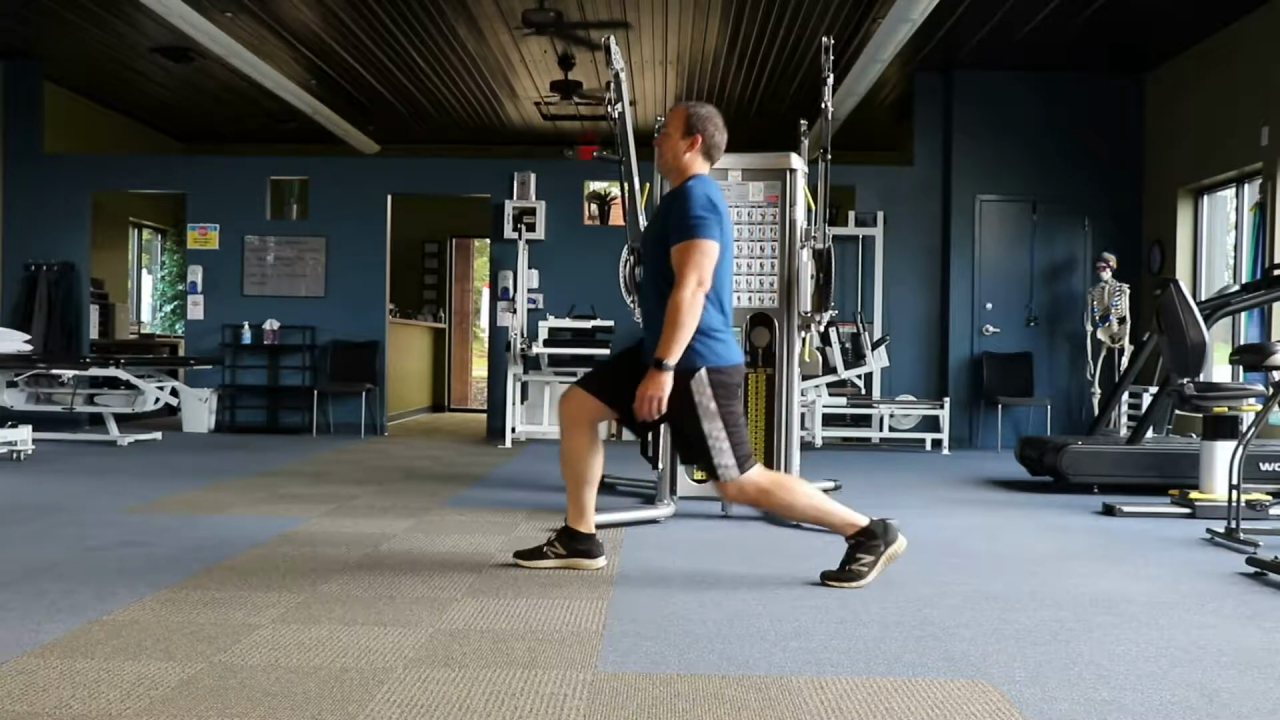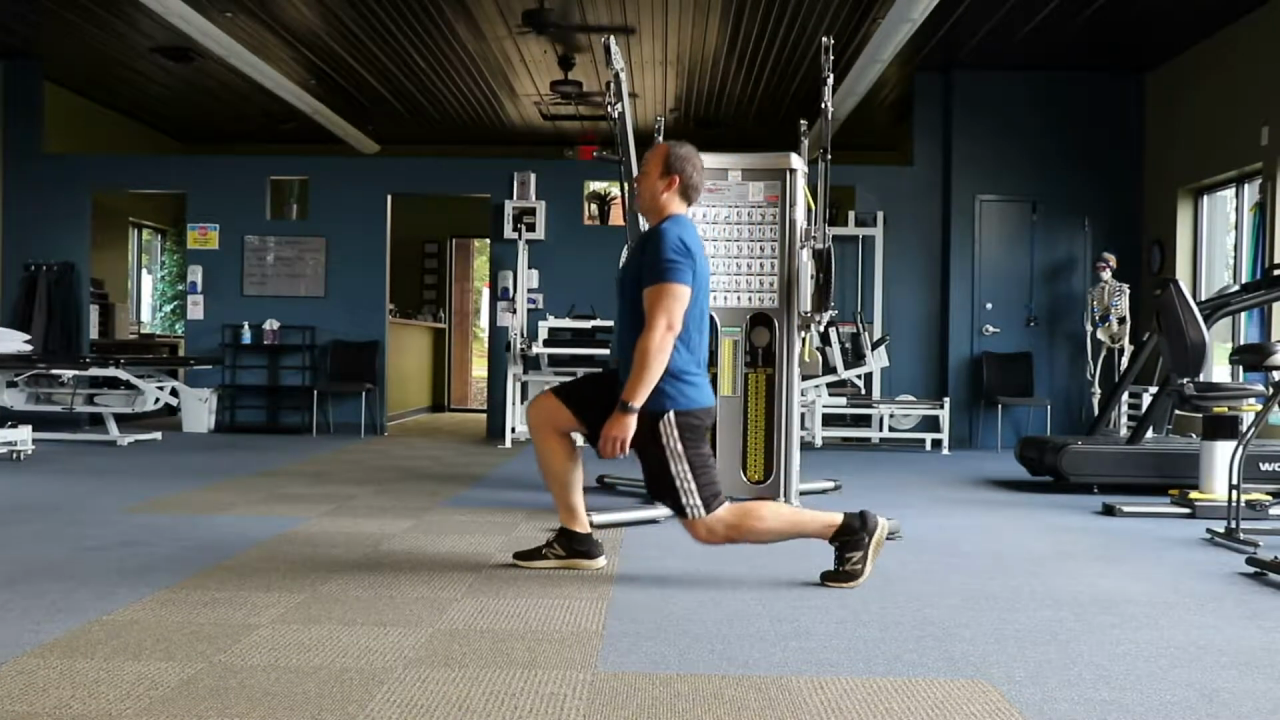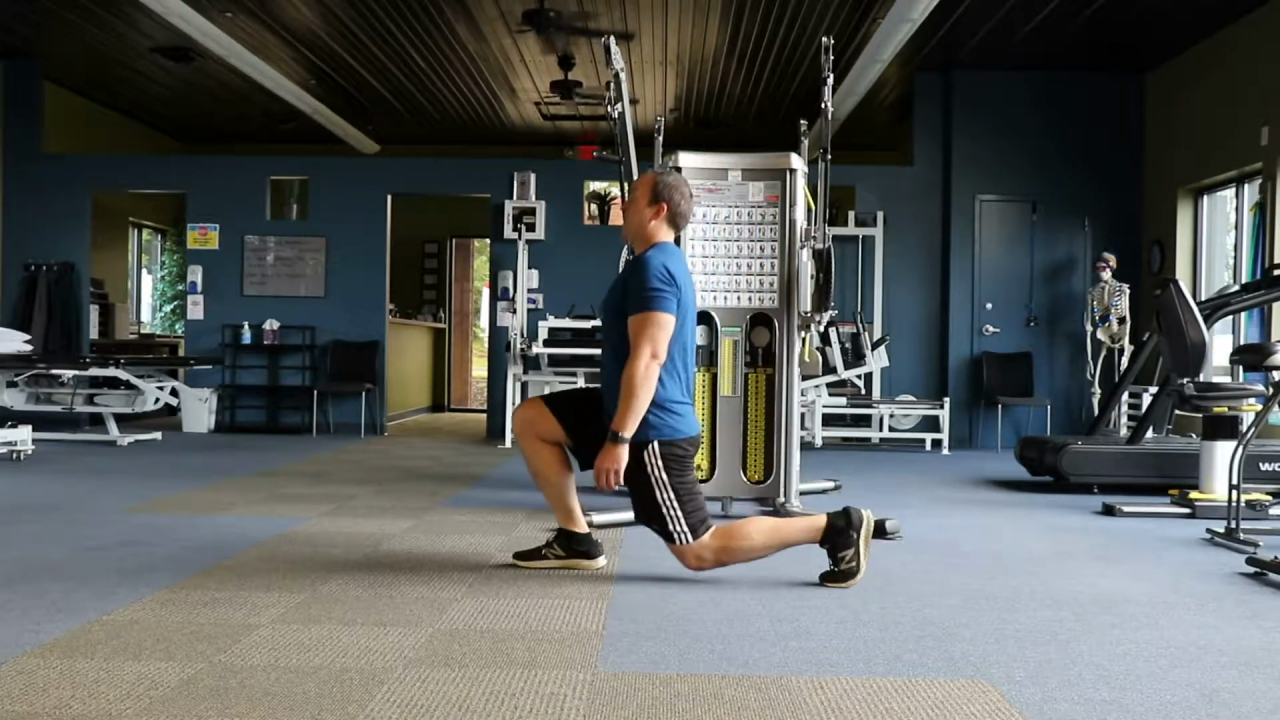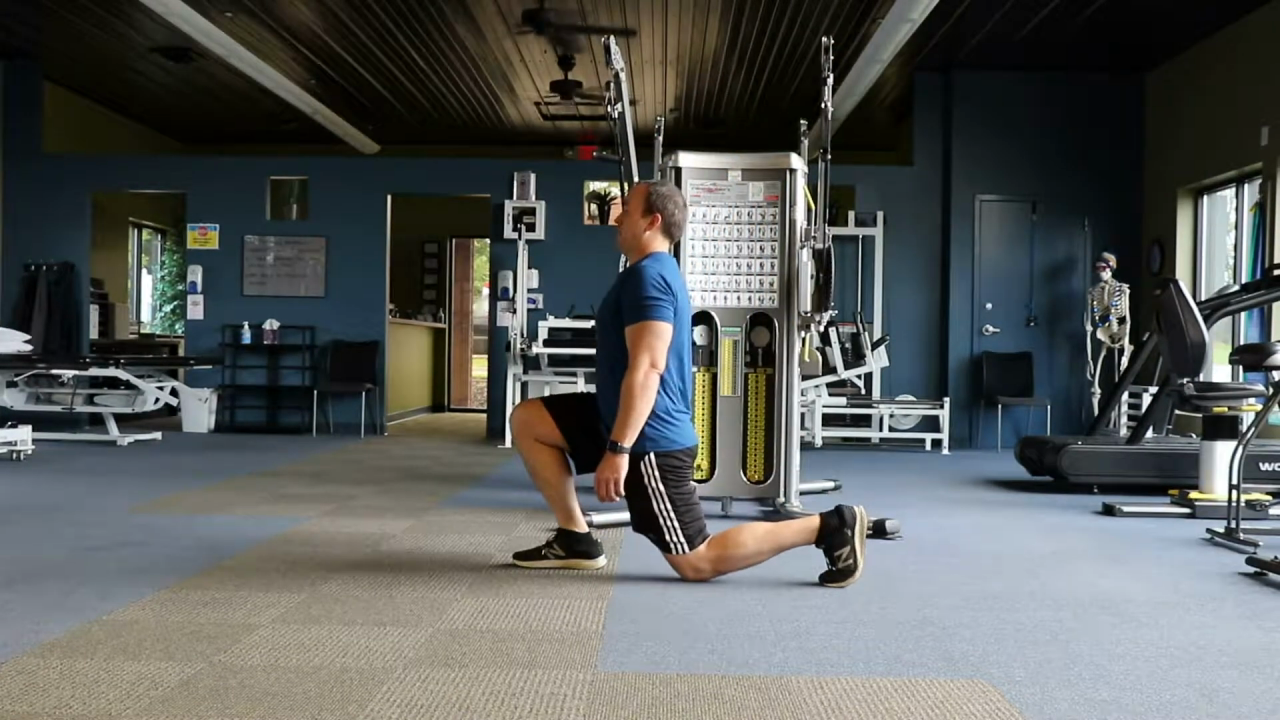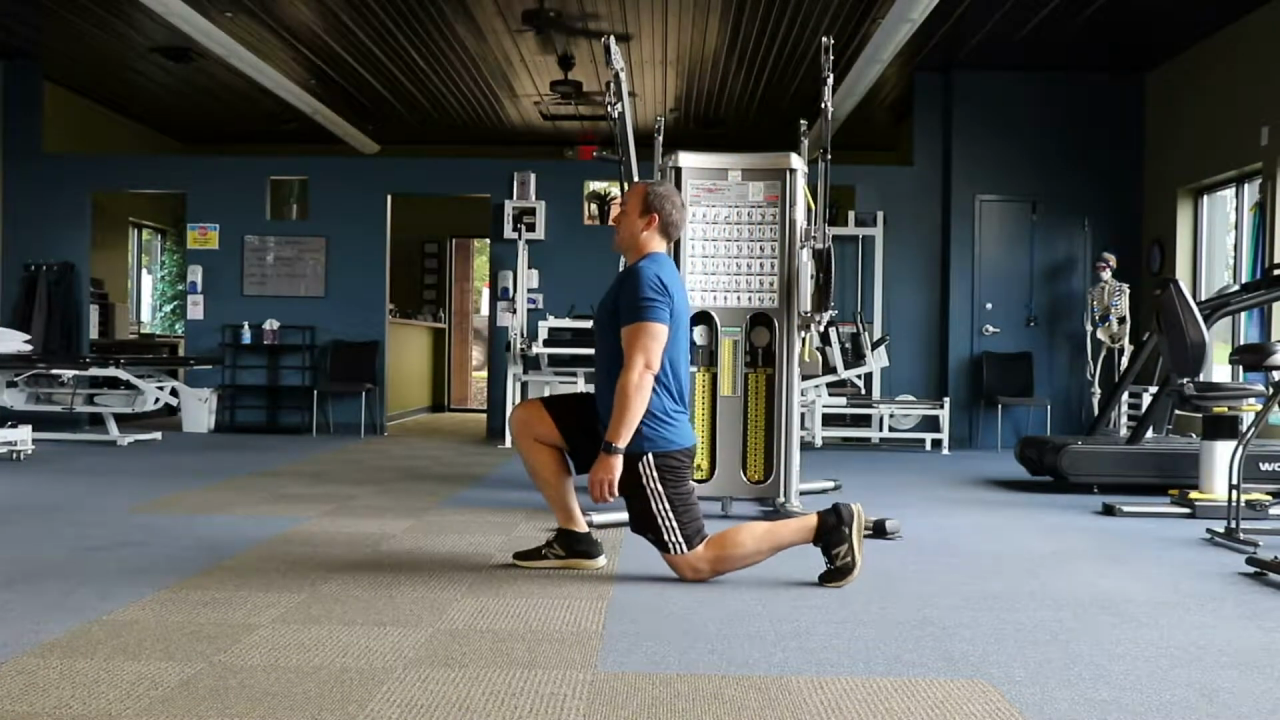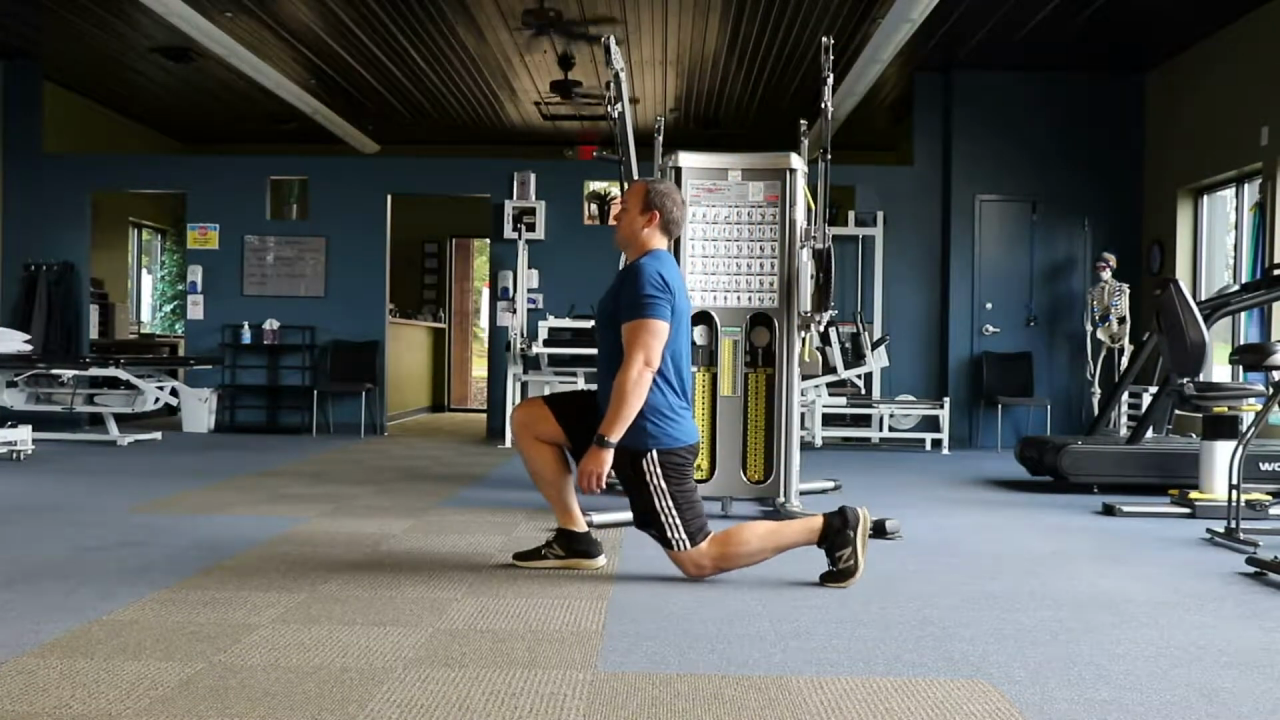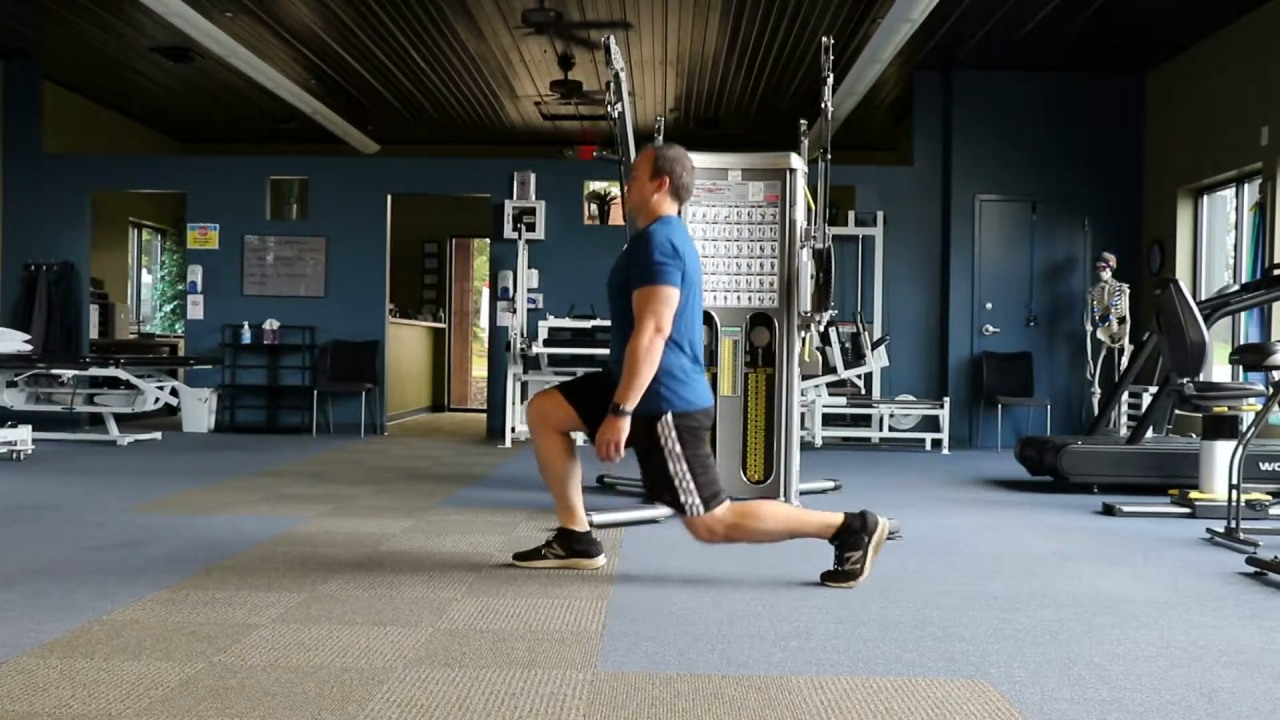
dt=0.3s
person 1, frame 1
left shoulder: (694, 194)
right shoulder: (687, 198)
left elbow: (693, 286)
left wrist: (662, 368)
left hip: (698, 363)
right hip: (673, 354)
left knee: (739, 482)
right knee: (575, 407)
left ankle: (869, 533)
right ankle: (579, 539)
person 1, frame 2
left shoulder: (668, 237)
right shoulder: (669, 236)
left elbow: (663, 329)
left wrist: (627, 409)
left hip: (669, 401)
right hip: (650, 388)
left knee: (712, 525)
right knee: (544, 413)
left ankle: (850, 527)
right ankle: (577, 539)
person 1, frame 3
left shoulder: (651, 265)
right shoulder: (659, 262)
left elbow: (648, 358)
left wrist: (618, 439)
left hip: (652, 428)
right hip: (640, 417)
left knee: (701, 552)
right knee: (529, 419)
left ankle: (837, 527)
right ankle: (576, 540)
person 1, frame 4
left shoulder: (647, 275)
right shoulder: (657, 273)
left elbow: (647, 368)
left wrist: (618, 450)
left hip: (649, 438)
right hip: (637, 426)
left knee: (697, 563)
right knee: (527, 420)
left ankle: (831, 527)
right ankle: (576, 540)
person 1, frame 5
left shoulder: (645, 276)
right shoulder: (655, 272)
left elbow: (642, 370)
left wrist: (611, 451)
left hip: (648, 438)
right hip: (633, 426)
left knee: (696, 564)
right knee: (526, 420)
left ankle: (829, 524)
right ankle: (576, 540)
person 1, frame 6
left shoulder: (645, 273)
right shoulder: (655, 270)
left elbow: (641, 367)
left wrist: (603, 443)
left hip: (650, 434)
right hip: (635, 423)
left knee: (699, 559)
right knee: (527, 420)
left ankle: (834, 527)
right ankle: (575, 539)
person 1, frame 7
left shoulder: (657, 239)
right shoulder: (663, 236)
left elbow: (653, 332)
left wrist: (621, 412)
right wrist: (622, 401)
left hip: (667, 399)
right hip: (650, 388)
left knee: (710, 524)
right knee: (544, 410)
left ankle: (852, 528)
right ankle: (576, 539)
